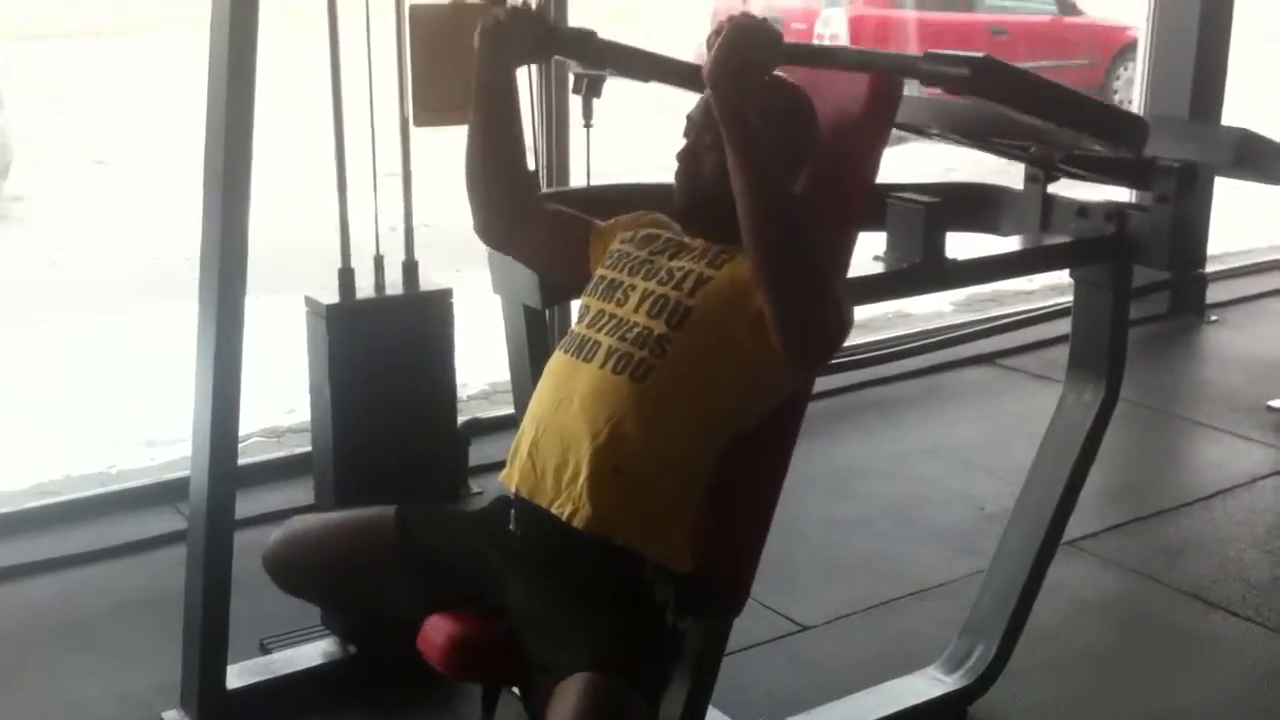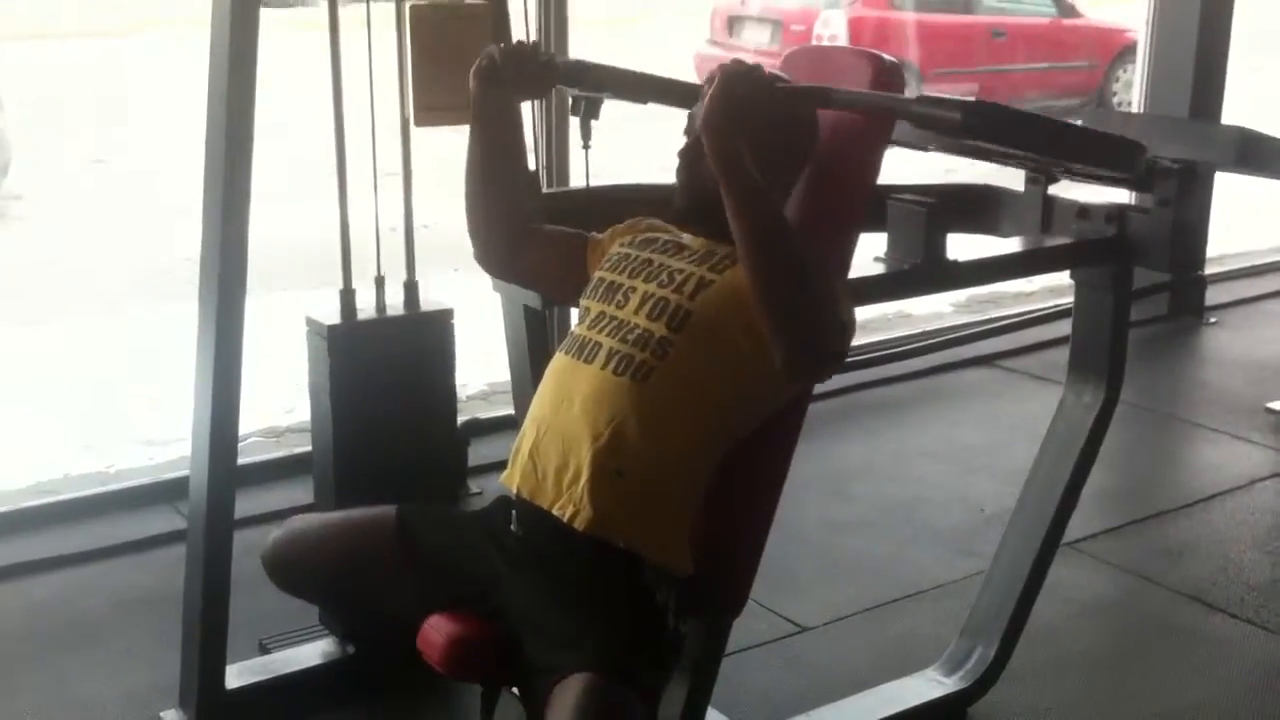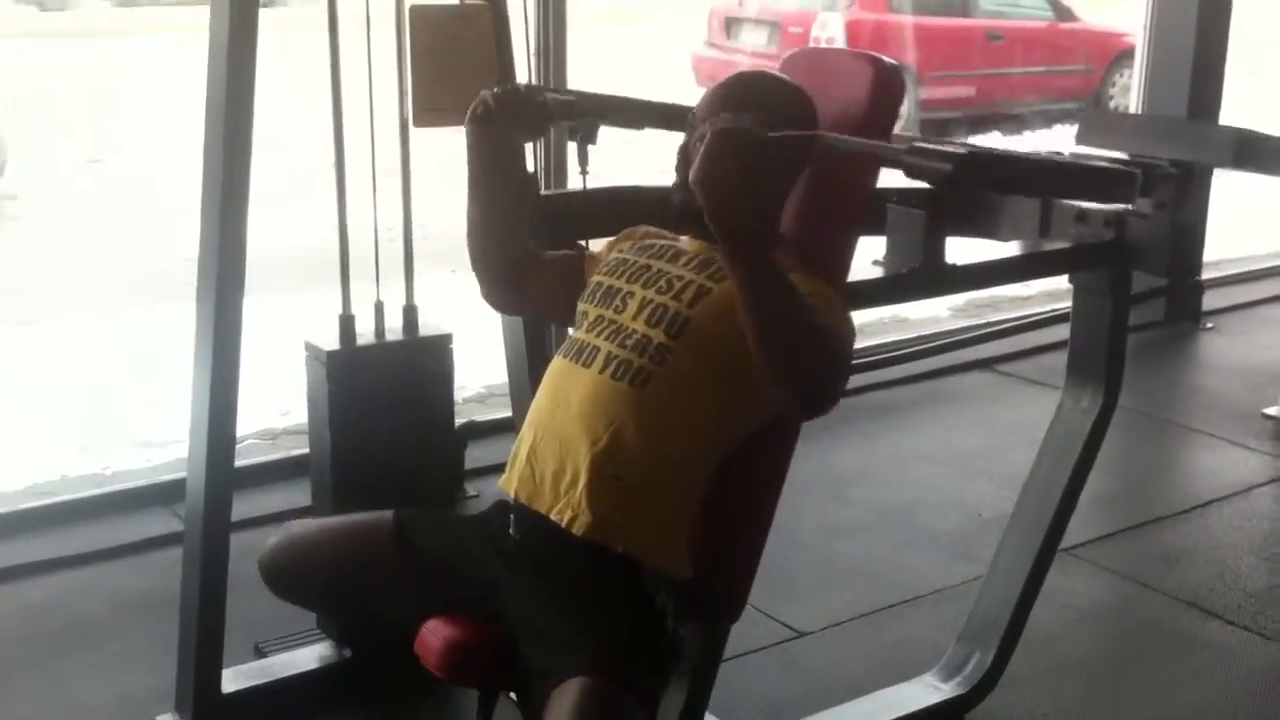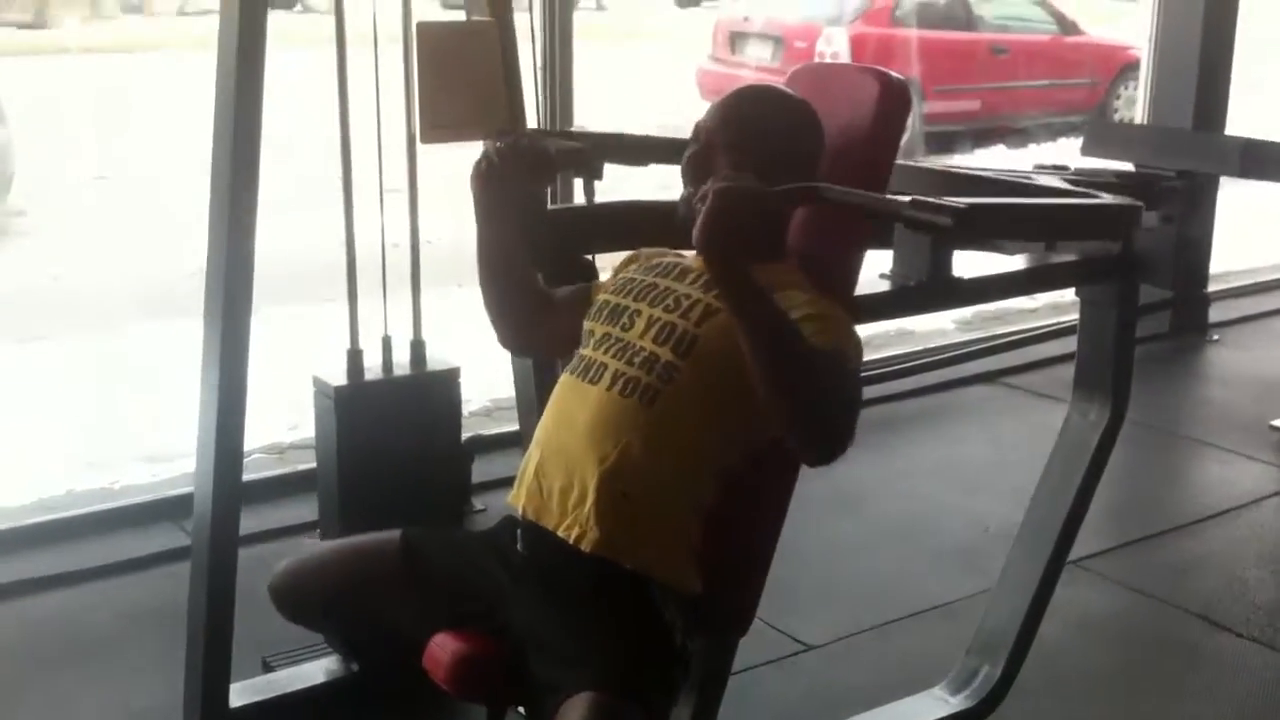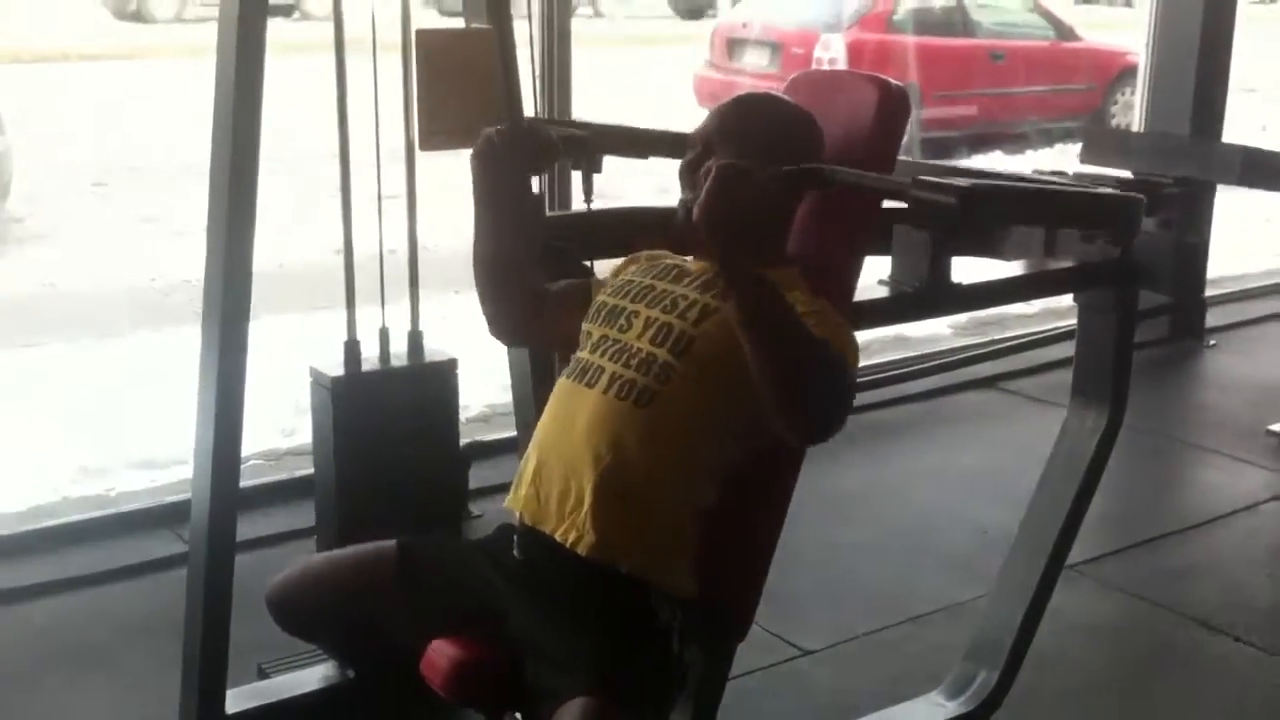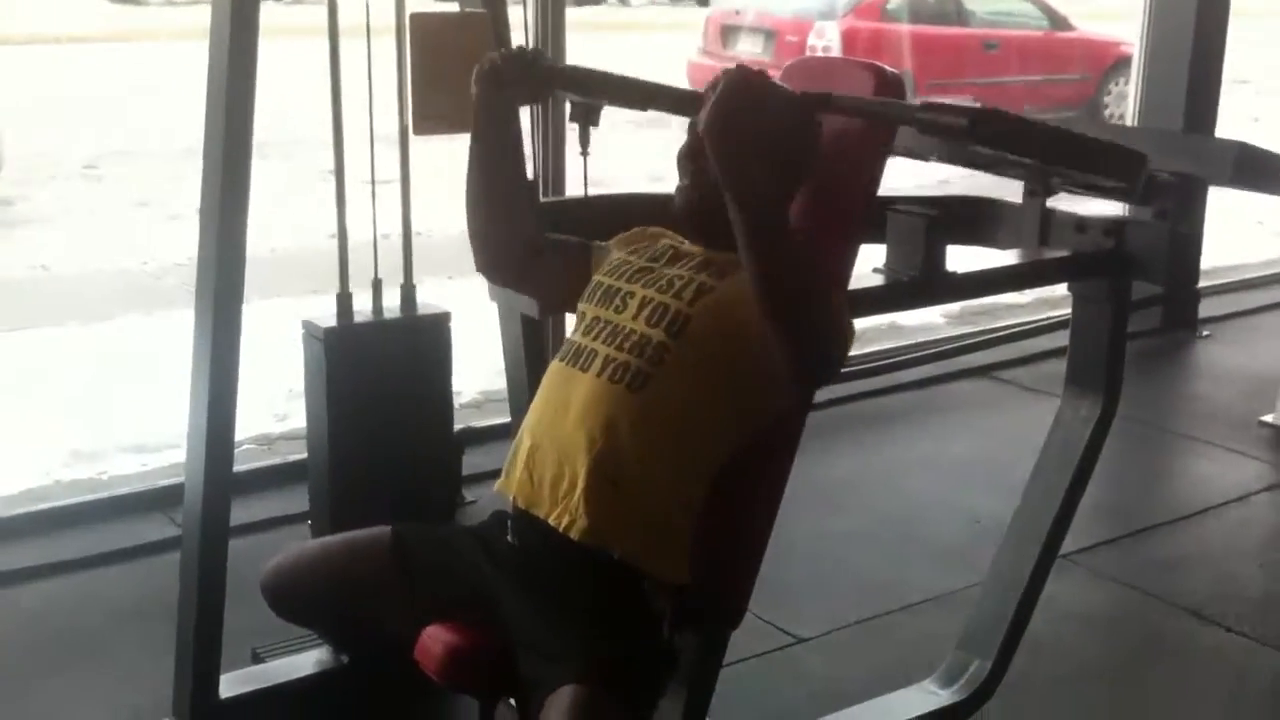
dt=0.2s
person 1, frame 1
left shoulder: (773, 288)
right shoulder: (634, 239)
left elbow: (805, 325)
right elbow: (506, 219)
left wrist: (736, 104)
right wrist: (495, 69)
left hip: (617, 569)
right hip: (510, 523)
right knee: (294, 554)
person 1, frame 2
left shoulder: (774, 283)
right shoulder: (637, 241)
left elbow: (808, 353)
right elbow: (506, 247)
left wrist: (730, 156)
right wrist: (494, 105)
left hip: (619, 570)
right hip: (511, 522)
right knee: (294, 553)
person 1, frame 3
left shoulder: (788, 288)
right shoulder: (637, 246)
left elbow: (810, 391)
right elbow: (508, 281)
left wrist: (727, 211)
right wrist: (491, 148)
left hip: (617, 575)
right hip: (510, 528)
right knee: (291, 559)
person 1, frame 4
left shoulder: (799, 311)
right shoulder: (644, 267)
left elbow: (822, 434)
right elbow: (523, 326)
left wrist: (729, 271)
right wrist: (499, 205)
left hip: (627, 593)
right hip: (518, 544)
right knee: (301, 585)
person 1, frame 5
left shoulder: (793, 311)
right shoulder: (642, 269)
left elbow: (813, 418)
right elbow: (518, 318)
left wrist: (730, 250)
right wrist: (498, 188)
left hip: (624, 598)
right hip: (517, 551)
right knee: (297, 598)
person 1, frame 6
left shoulder: (773, 285)
right shoulder: (638, 248)
left elbow: (809, 361)
right elbow: (508, 257)
left wrist: (733, 163)
right wrist: (495, 114)
left hip: (617, 584)
right hip: (511, 538)
right knee: (292, 584)
